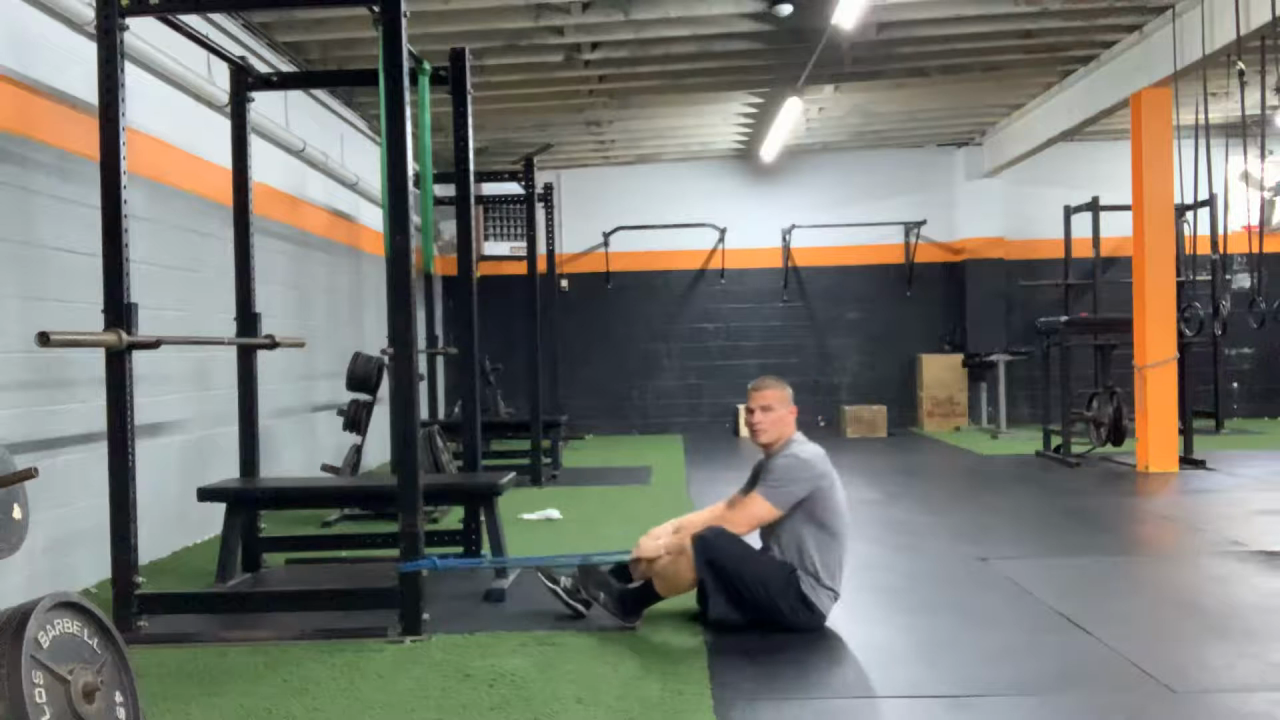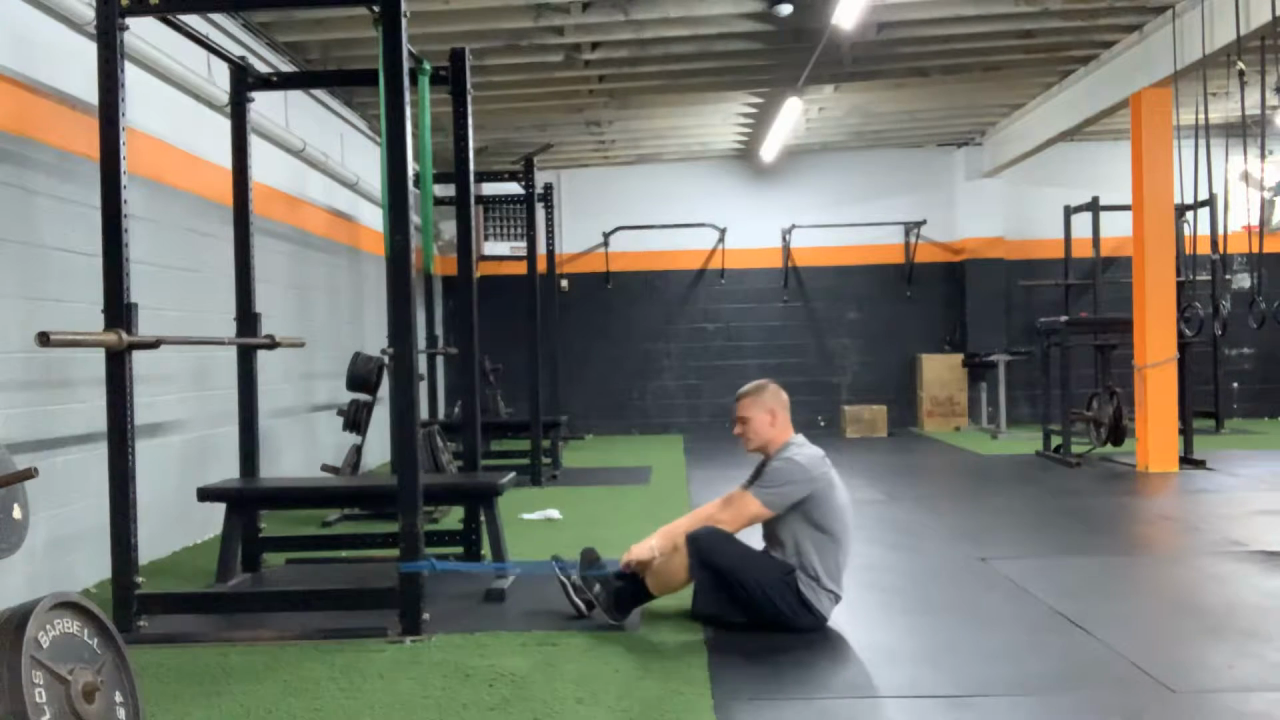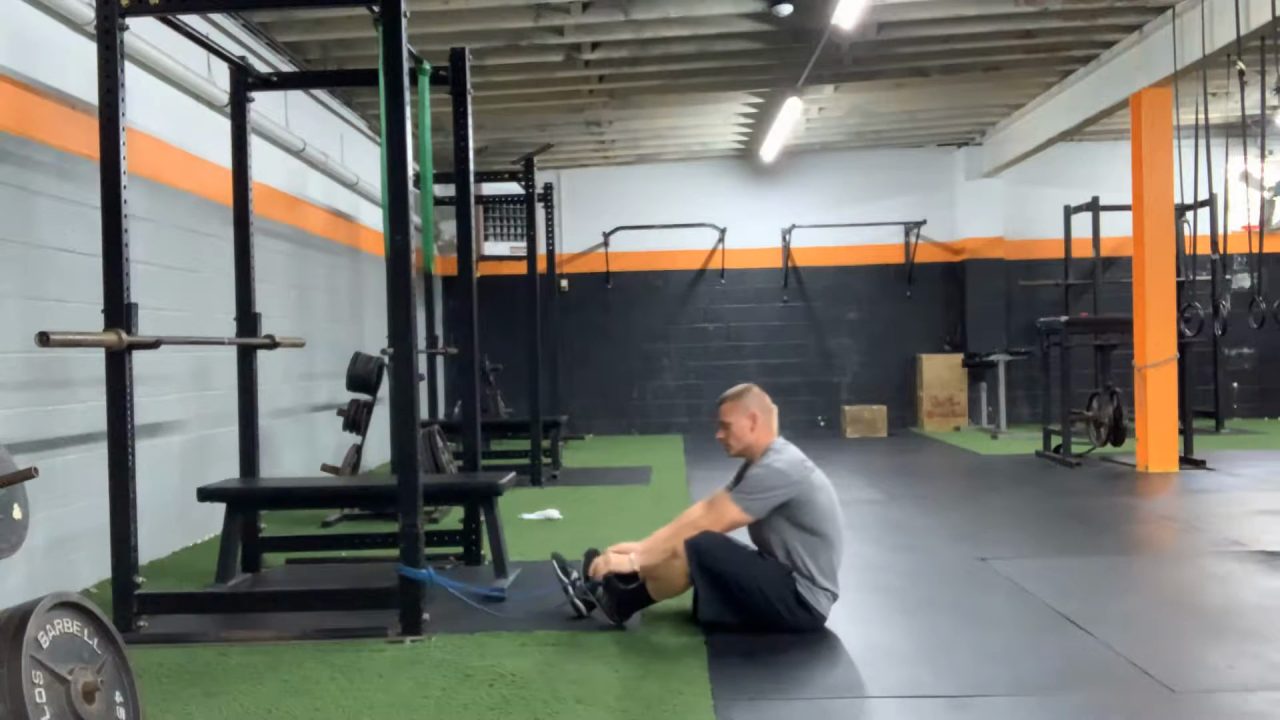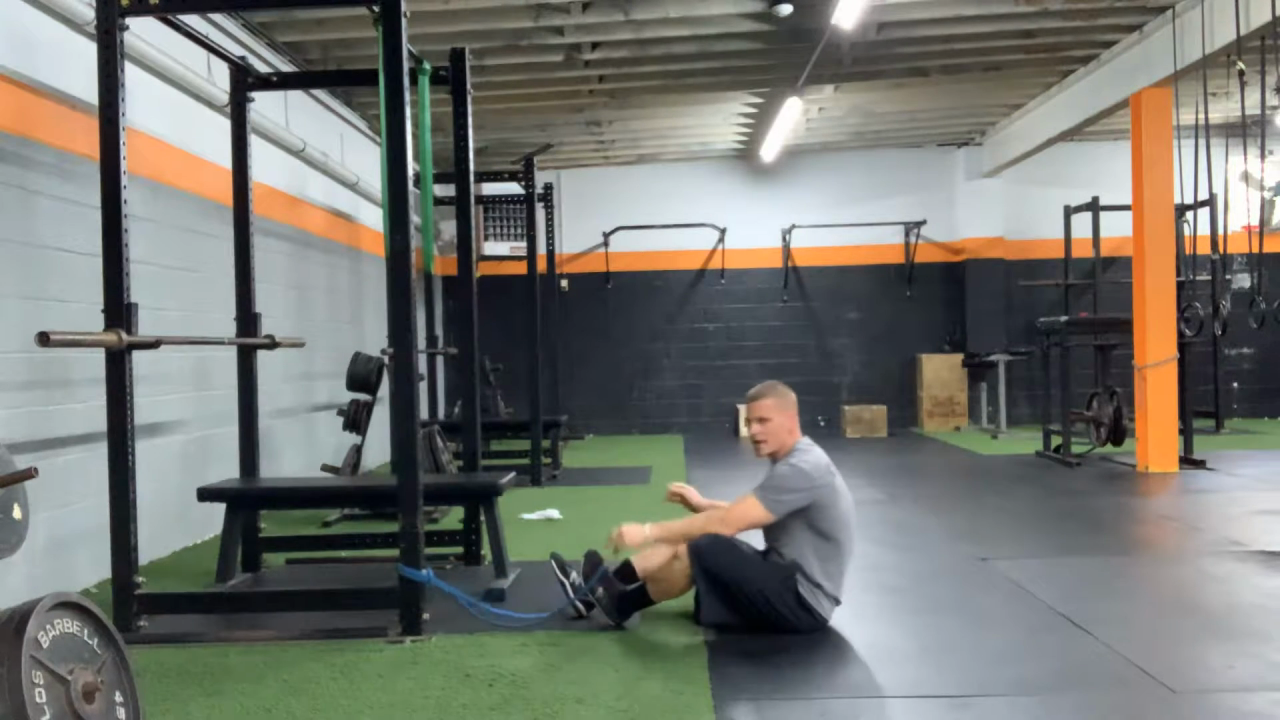
dt=0.7s
person 1, frame 1
left shoulder: (799, 461)
right shoulder: (772, 462)
left elbow: (736, 523)
right elbow: (726, 509)
left wrist: (665, 545)
right wrist: (669, 529)
left hip: (804, 599)
right hip: (782, 579)
left knee: (705, 544)
right knee: (679, 542)
left ankle: (627, 603)
right ankle: (584, 591)
person 1, frame 2
left shoulder: (797, 464)
right shoulder: (778, 461)
left elbow: (727, 520)
right elbow: (723, 505)
left wrist: (657, 545)
right wrist: (659, 537)
left hip: (804, 601)
right hip: (788, 579)
left knee: (701, 543)
right knee: (683, 542)
left ankle: (619, 601)
right ankle: (601, 590)
person 1, frame 3
left shoulder: (778, 469)
right shoulder: (764, 462)
left elbow: (705, 525)
right elbow: (705, 509)
left wrist: (634, 560)
right wrist: (643, 547)
left hip: (802, 602)
right hip: (785, 578)
left knee: (696, 547)
right knee: (683, 543)
left ankle: (619, 604)
right ankle: (598, 587)
person 1, frame 4
left shoulder: (800, 469)
right shoulder: (792, 460)
left elbow: (727, 524)
right elbow: (741, 513)
left wrist: (648, 533)
right wrist: (701, 504)
left hip: (802, 603)
right hip: (789, 579)
left knee: (698, 549)
right knee: (685, 539)
left ankle: (620, 604)
right ankle: (600, 588)
